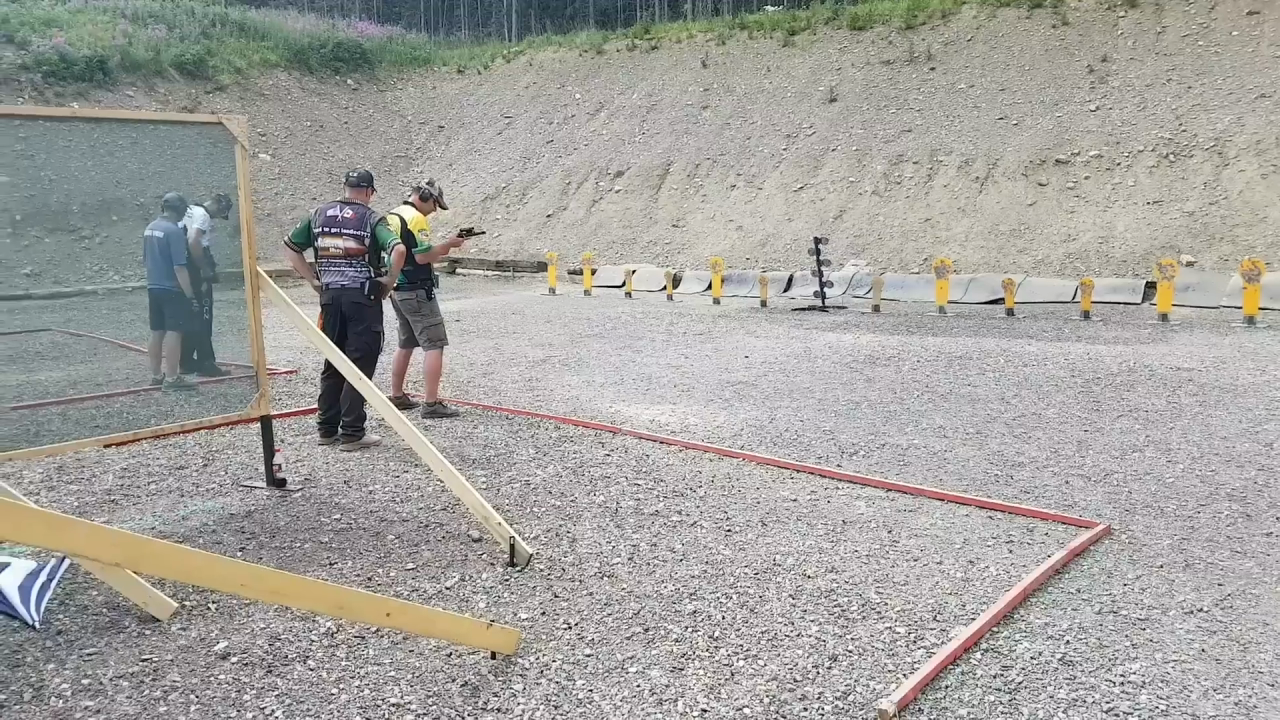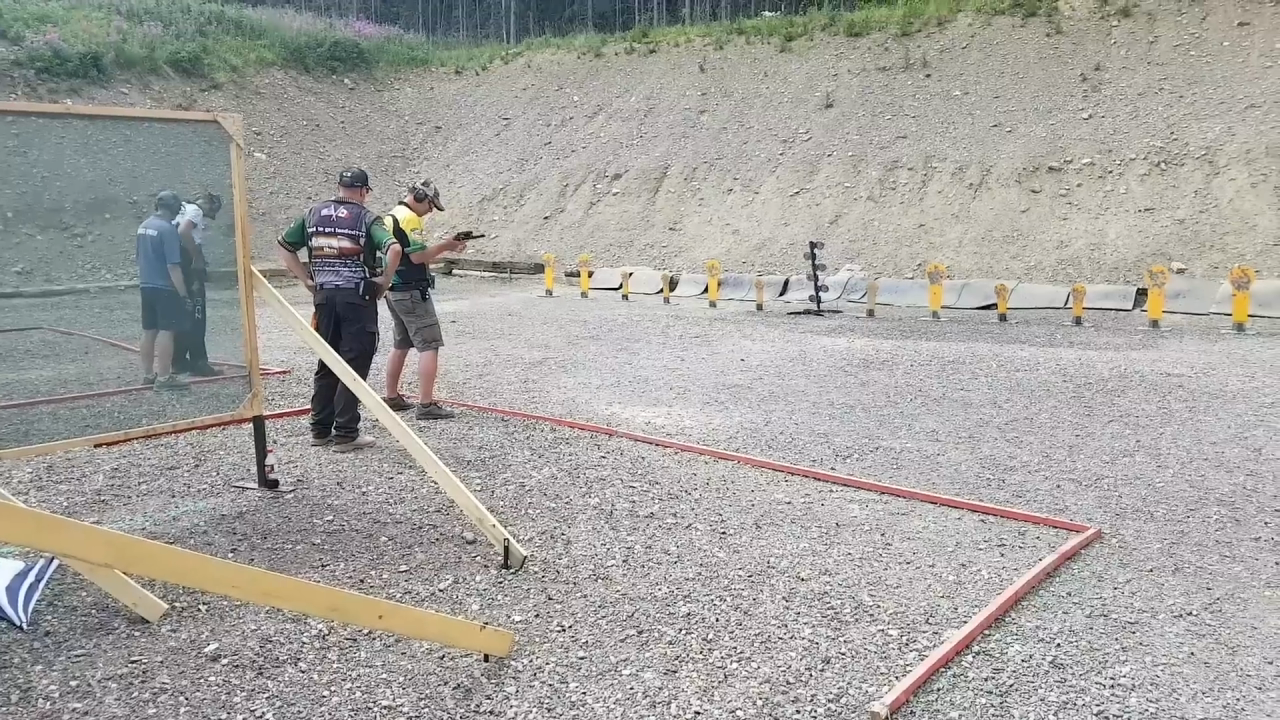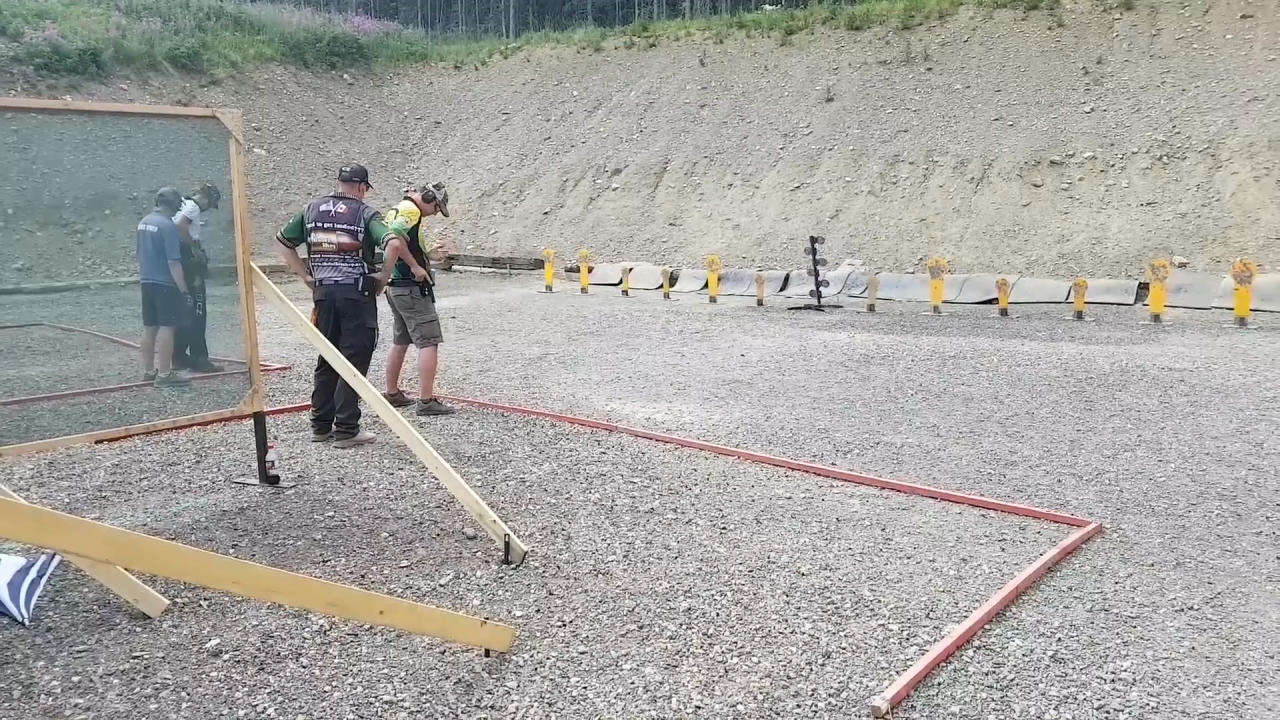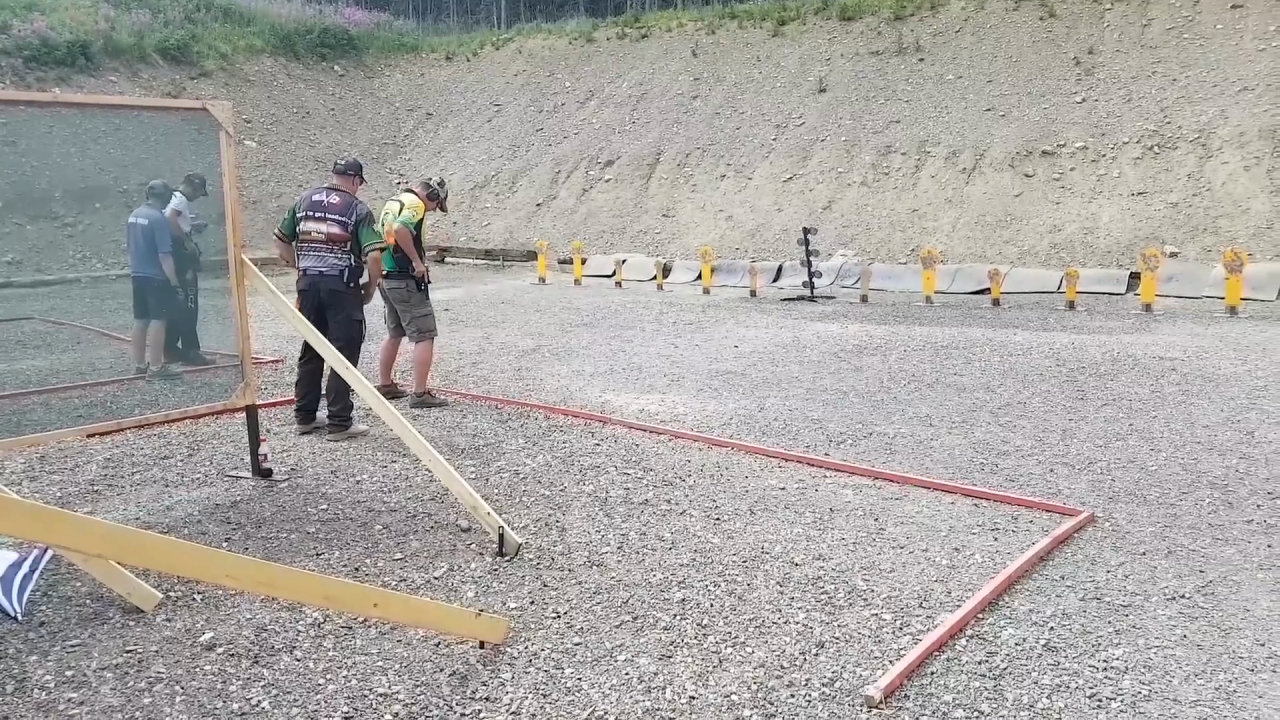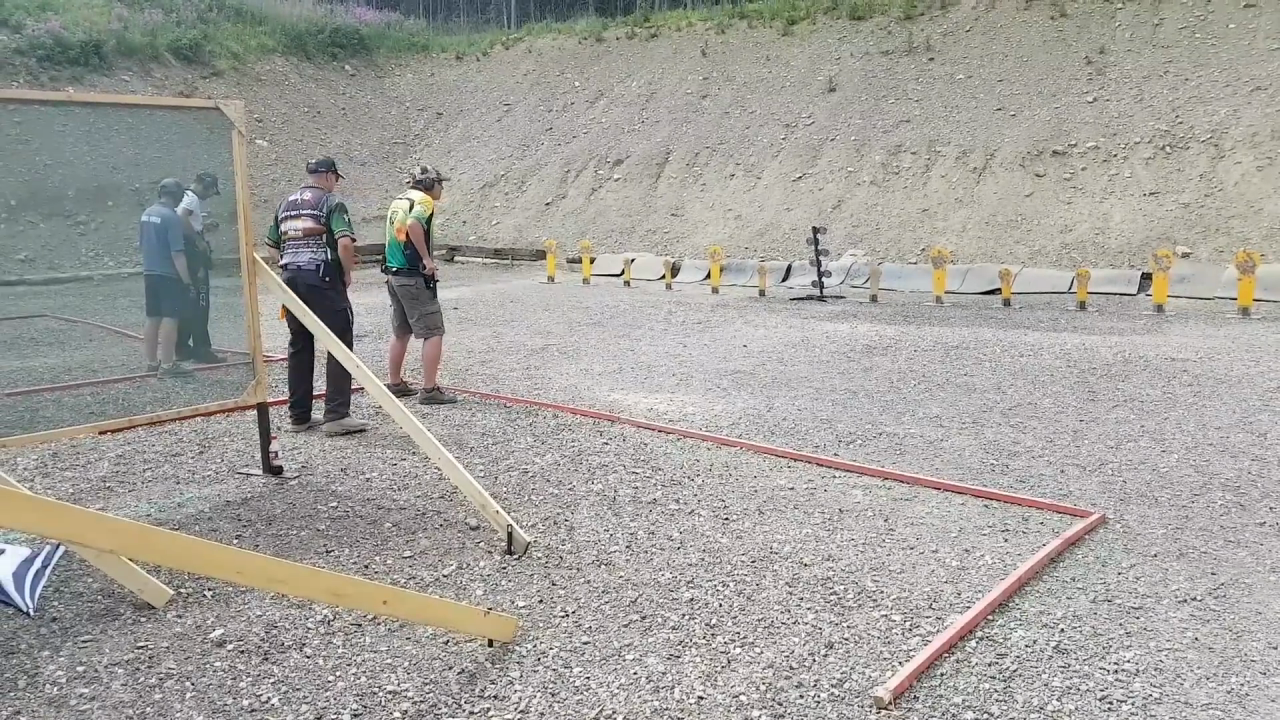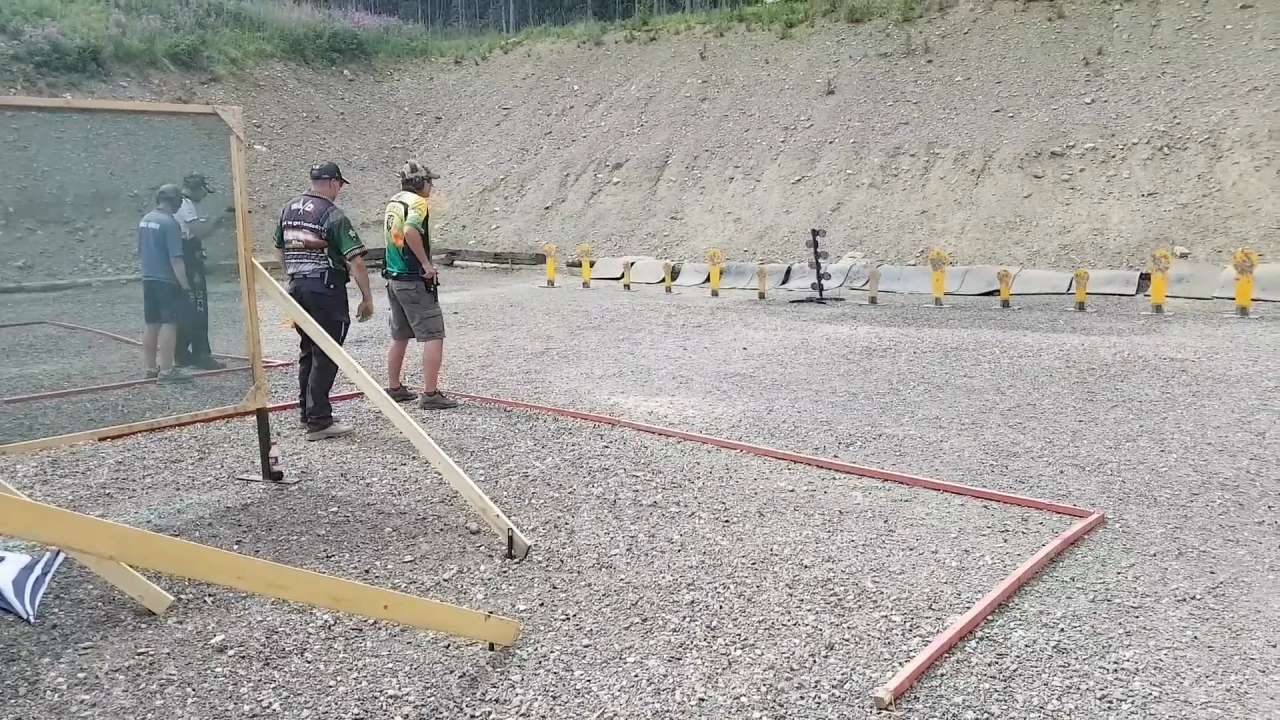
dt=0.7s
person 1, frame 1
left shoulder: (318, 215)
right shoulder: (371, 218)
left elbow: (290, 247)
right elbow: (398, 249)
left wrist: (313, 280)
right wrist: (389, 281)
left hip: (330, 296)
right hip: (362, 297)
left knee: (333, 363)
right knee: (360, 364)
left ankle: (327, 428)
right ankle: (352, 433)
person 1, frame 2
left shoulder: (313, 214)
right shoulder: (366, 218)
left elbow: (284, 246)
right elbow: (394, 249)
left wrist: (307, 280)
right wrist: (385, 281)
left hip: (324, 296)
right hip: (357, 297)
left knee: (327, 363)
right knee: (355, 364)
left ankle: (320, 429)
right ankle: (345, 434)
person 1, frame 3
left shoulder: (312, 209)
right shoulder: (365, 213)
left elbow: (283, 241)
right elbow: (395, 244)
left wrist: (306, 276)
right wrist: (383, 276)
left hip: (324, 292)
right hip: (356, 293)
left knee: (327, 359)
right knee: (354, 360)
left ankle: (321, 425)
right ankle: (346, 429)
person 1, frame 4
left shoulder: (304, 201)
right shoulder: (357, 209)
left elbow: (281, 242)
right elbow: (373, 256)
right wrist: (371, 288)
left hip: (308, 283)
right hip: (342, 285)
left knee: (310, 350)
right knee: (344, 352)
left ankle: (305, 416)
right ankle: (339, 422)
person 1, frame 5
left shoulder: (285, 204)
right shoulder: (331, 202)
left elbow: (273, 249)
right elbow: (345, 244)
right wrist: (347, 274)
left hip: (290, 279)
right hip: (322, 279)
left knee: (299, 347)
right knee: (339, 344)
left ankle: (299, 415)
right ankle: (336, 414)
person 1, frame 6
left shoulder: (289, 209)
right shoulder: (333, 216)
left elbow: (281, 250)
right elbow: (356, 262)
right wrist: (367, 299)
left hip: (297, 286)
right hip: (325, 289)
left knee: (308, 351)
right knee: (325, 356)
left ankle: (308, 412)
right ankle: (319, 422)
person 2, frame 1
left shoulder: (393, 215)
right shoulder: (416, 218)
right elbow: (422, 257)
left wrist: (438, 251)
right wrist: (449, 244)
left hip: (398, 290)
right hip: (417, 291)
left knee: (405, 344)
right knee: (434, 345)
left ankle: (397, 396)
right ankle: (431, 404)
person 2, frame 2
left shoulder: (391, 215)
right shoulder: (409, 217)
right elbow: (417, 256)
left wrist: (444, 247)
right wrist: (445, 245)
left hip: (395, 290)
right hip: (412, 292)
left knee: (401, 345)
right knee: (429, 346)
left ankle: (392, 397)
right ankle: (426, 405)
person 2, frame 3
left shoulder: (398, 210)
right shoulder: (410, 210)
left wrist: (427, 255)
right wrist: (415, 266)
left hip: (396, 286)
right hip: (412, 288)
left knee: (400, 341)
right knee: (428, 342)
left ankle: (392, 393)
right ankle: (426, 401)
person 2, frame 4
left shoulder: (393, 202)
right shoulder: (415, 204)
right elbow: (401, 229)
right wrist: (416, 261)
left hip: (387, 278)
right hip: (406, 280)
left knee: (395, 333)
right knee: (424, 336)
left ankle: (385, 384)
right ankle: (420, 394)
person 2, frame 5
left shoulder: (399, 200)
right shoulder: (424, 199)
right elbow: (413, 224)
right wrist: (426, 258)
left hip: (394, 275)
right hip: (415, 277)
left knee: (401, 332)
right knee: (433, 333)
left ankle: (395, 383)
right ankle: (429, 390)
person 2, frame 6
left shoulder: (393, 203)
right shoulder: (417, 202)
right elbow: (410, 231)
right wrist: (426, 262)
left hip: (394, 279)
right hip: (414, 281)
left knee: (400, 336)
right knee: (433, 336)
left ankle: (394, 388)
right ankle: (431, 394)
person 3, frame 1
left shoulder: (150, 228)
right shoulder: (174, 231)
right elbow: (179, 267)
right wrist: (190, 294)
left hip: (153, 288)
right hip: (172, 290)
left knee: (156, 333)
right knee: (173, 333)
left ankle: (157, 375)
right ankle: (171, 379)
person 3, frame 2
left shoulder: (143, 226)
right shoulder: (167, 229)
right elbow: (173, 266)
right wrist: (183, 293)
left hip: (146, 286)
right hip: (164, 289)
left knee: (149, 332)
right knee: (166, 332)
left ankle: (148, 375)
right ankle: (164, 378)
person 3, frame 3
left shoulder: (143, 222)
right shoulder: (167, 226)
left elbow: (139, 254)
right elbow: (173, 262)
right wrist: (184, 290)
left hip: (146, 283)
right hip: (165, 285)
left knee: (149, 328)
right knee: (166, 328)
left ankle: (149, 371)
right ankle: (164, 374)
person 3, frame 4
left shoulder: (134, 215)
right shoulder: (158, 219)
left elbow: (130, 247)
right elbow: (164, 255)
right wrist: (174, 282)
left hip: (137, 276)
right hip: (156, 278)
left knee: (140, 321)
right knee: (157, 321)
left ankle: (140, 365)
right ankle: (155, 368)
person 3, frame 5
left shoulder: (146, 214)
right shoulder: (171, 217)
left elbow: (142, 245)
right elbow: (177, 253)
right wrist: (187, 280)
left hip: (150, 274)
right hip: (168, 276)
left knee: (152, 318)
right knee: (169, 319)
left ankle: (151, 362)
right ankle: (167, 366)
person 3, frame 6
left shoulder: (145, 220)
right shoulder: (170, 223)
left elbow: (140, 252)
right elbow: (176, 259)
right wrist: (185, 286)
left hip: (149, 280)
right hip: (167, 282)
left knee: (151, 325)
right knee: (168, 325)
left ankle: (151, 369)
right ankle: (167, 372)
person 4, frame 1
left shoulder: (191, 211)
right shoulder: (203, 215)
left elbow: (188, 240)
right elbow: (193, 242)
right wrist: (204, 268)
left hip: (186, 270)
right hip: (197, 272)
right knee: (202, 317)
left ankle: (186, 361)
right ankle: (205, 363)
person 4, frame 2
left shoulder: (183, 209)
right shoulder: (196, 211)
right elbow: (183, 232)
right wrist: (198, 256)
right hip: (189, 268)
right knee: (195, 316)
left ankle: (179, 360)
right ankle: (198, 362)
person 4, frame 3
left shoulder: (183, 205)
right shoulder: (192, 207)
right elbow: (179, 225)
right wrist: (195, 248)
right hip: (189, 263)
right knee: (196, 311)
left ankle: (179, 356)
right ankle: (199, 359)
person 4, frame 4
left shoulder: (173, 198)
right shoulder: (180, 199)
right elbow: (170, 219)
left wrist: (191, 226)
right wrist: (188, 241)
left hip: (174, 257)
right hip: (181, 256)
left knee: (175, 304)
right knee: (188, 305)
left ankle: (171, 349)
right ankle: (191, 352)
person 4, frame 5
left shoulder: (185, 197)
right shoulder: (192, 199)
right elbow: (181, 220)
left wrist: (202, 227)
right wrist: (199, 240)
left hip: (185, 257)
right hip: (193, 256)
right knee: (199, 303)
left ankle: (182, 347)
right ankle: (201, 350)
person 4, frame 6
left shoulder: (179, 204)
right shoulder: (187, 205)
right elbow: (200, 232)
left wrist: (215, 222)
right wrist: (217, 221)
left hip: (182, 264)
right hip: (190, 263)
right knee: (198, 310)
left ankle: (182, 354)
right ankle: (201, 356)
